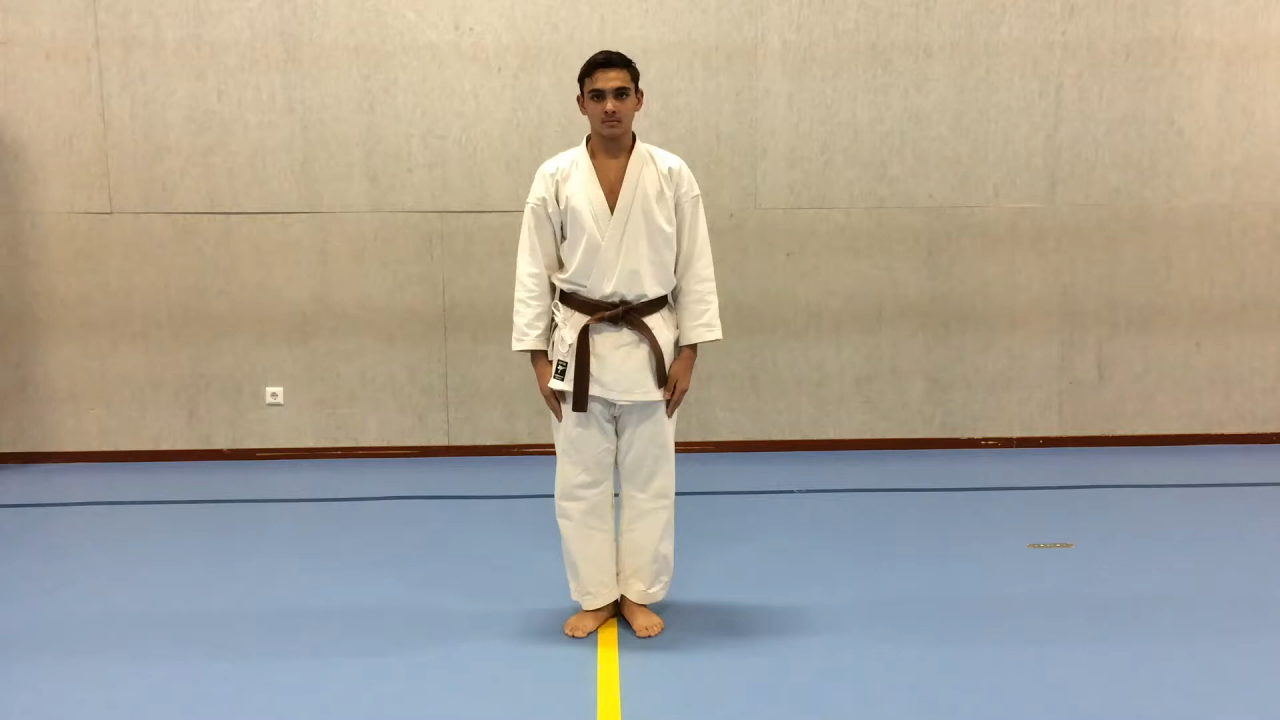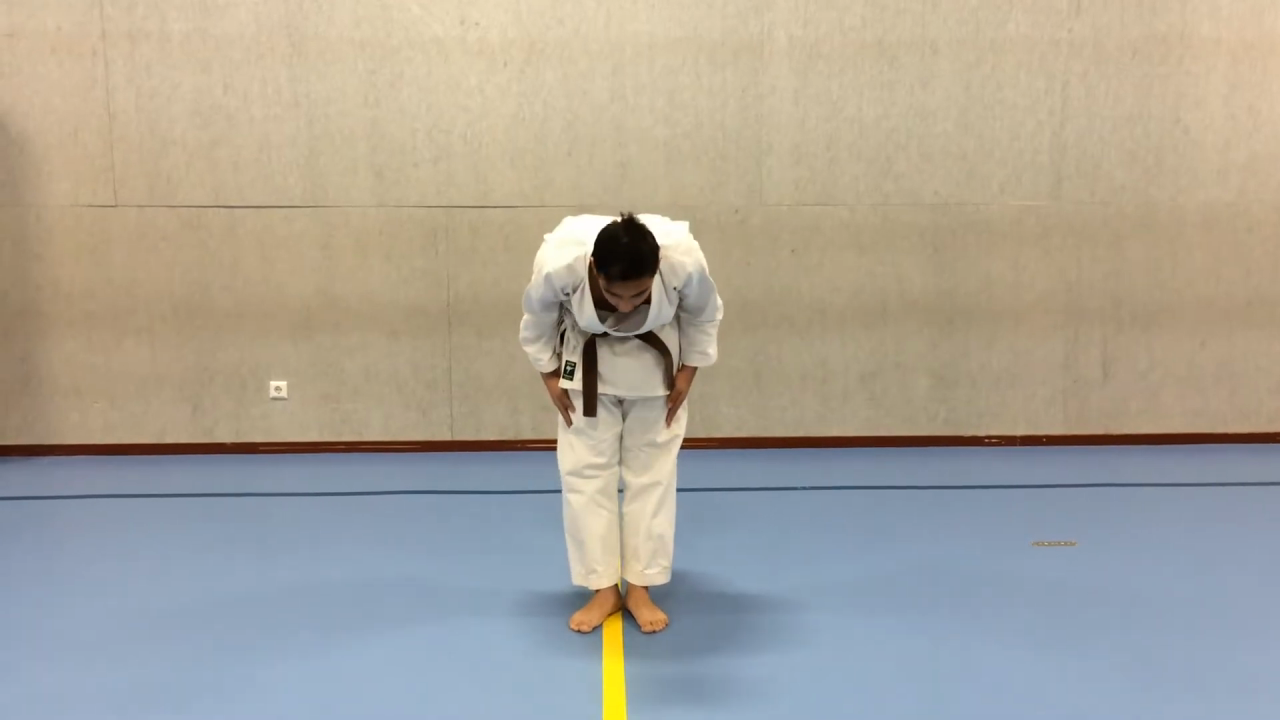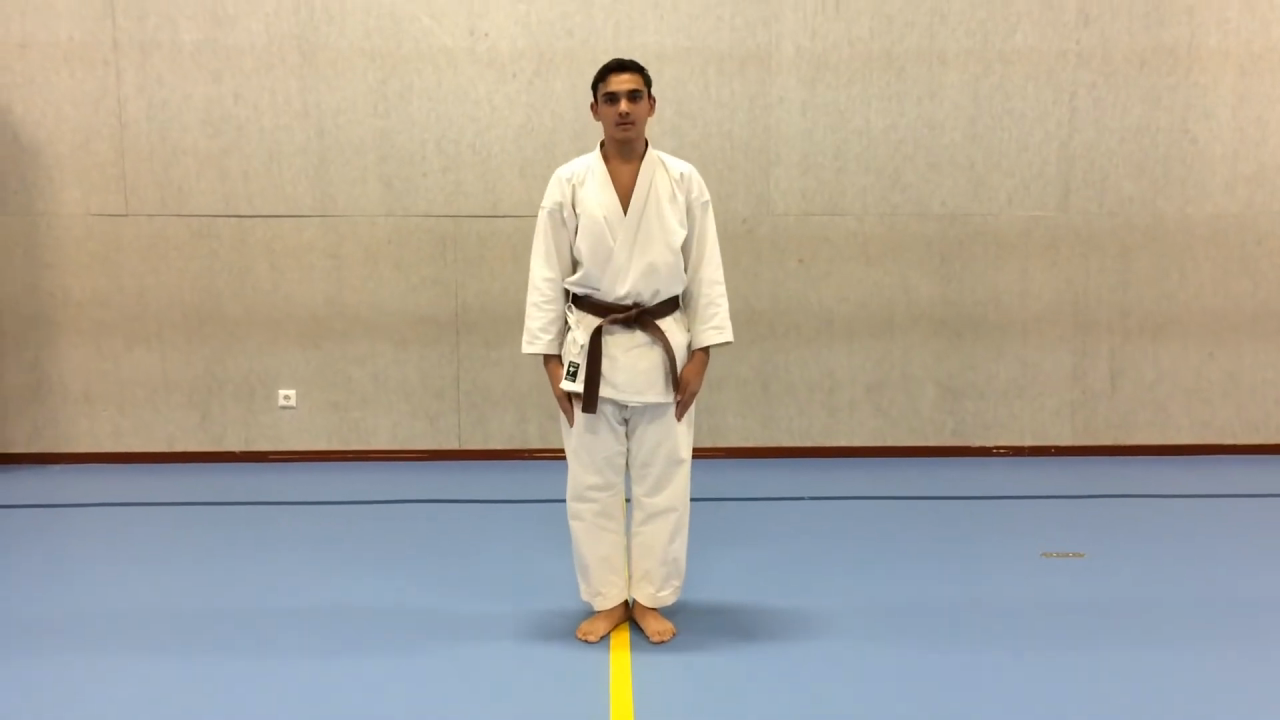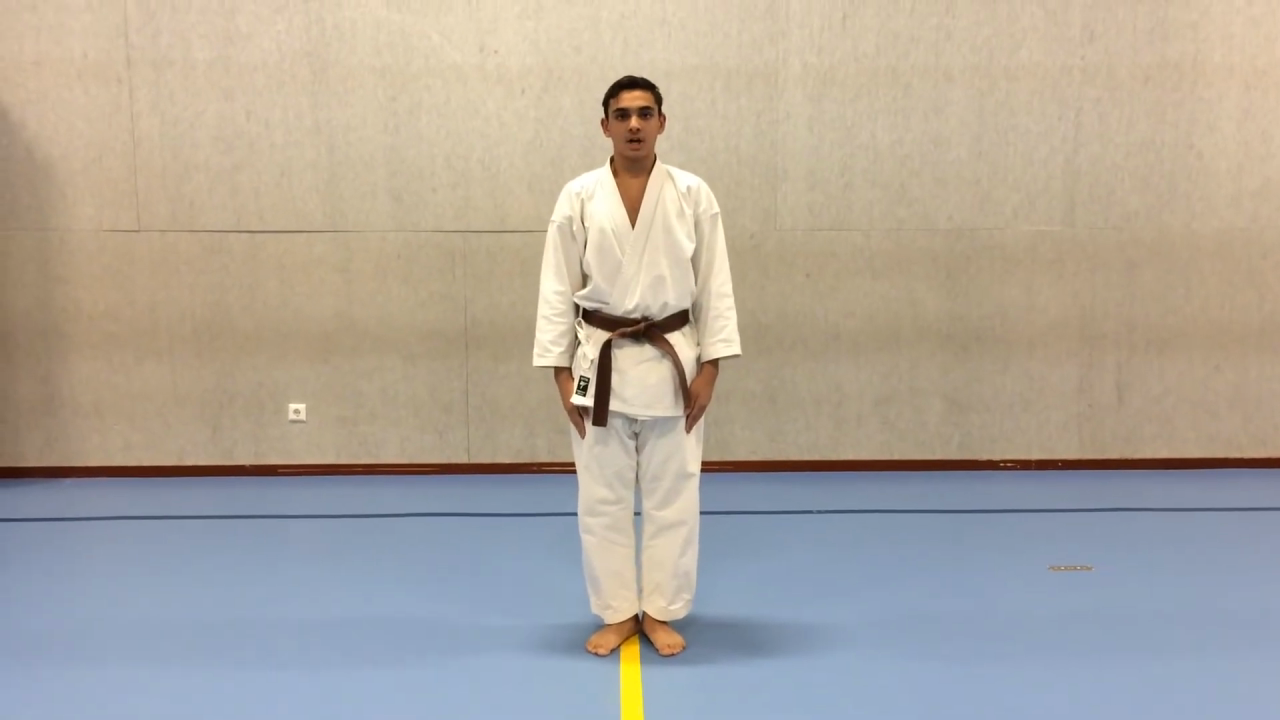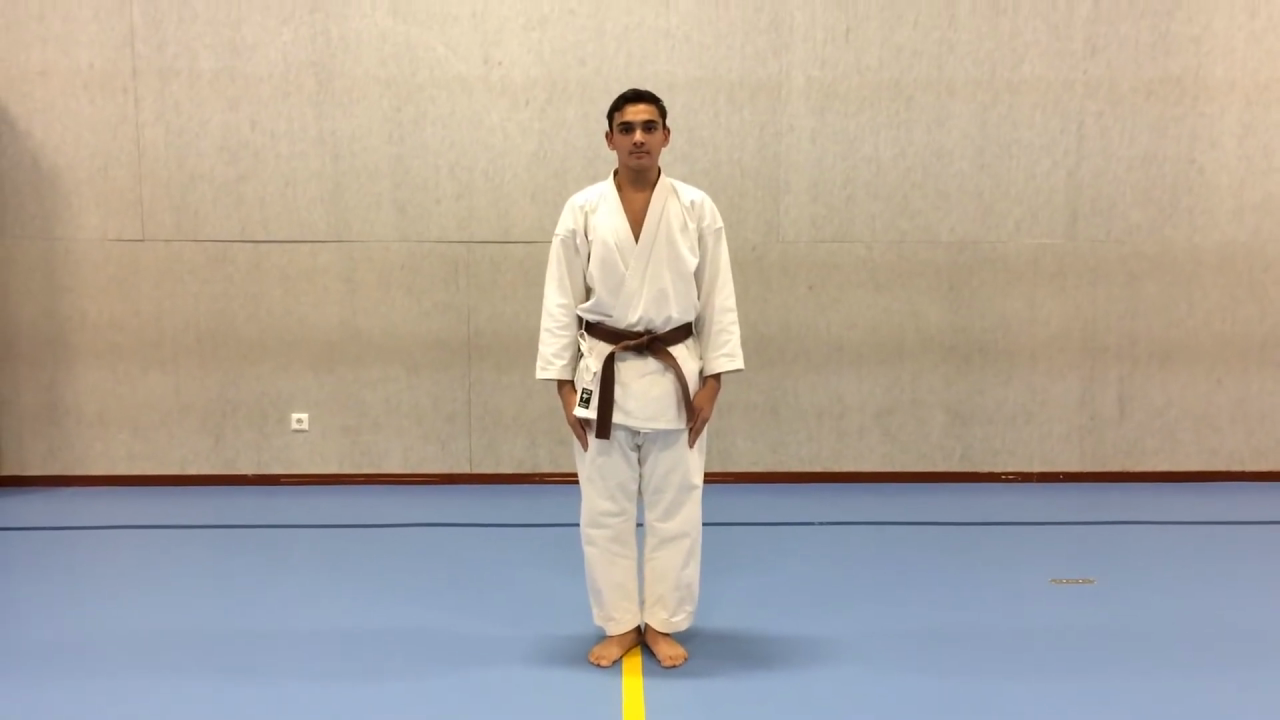
dt=1s
person 1, frame 1
left shoulder: (671, 174)
right shoulder: (555, 177)
left elbow: (694, 270)
right elbow: (534, 272)
left wrist: (688, 353)
right wrist: (539, 358)
left hip: (648, 345)
right hip: (580, 345)
left knee: (649, 480)
right knee: (581, 482)
left ankle: (639, 594)
right ankle: (595, 597)
person 1, frame 2
left shoulder: (684, 260)
right shoulder: (558, 263)
left elbow: (705, 312)
right elbow: (538, 318)
left wrist: (688, 371)
right wrist: (550, 375)
left hip: (654, 351)
right hip: (587, 353)
left knee: (652, 469)
right knee: (586, 469)
left ankle: (640, 587)
right ankle: (603, 588)
person 1, frame 3
left shoulder: (683, 179)
right shoulder: (569, 181)
left elbow: (705, 271)
right elbow: (547, 274)
left wrist: (701, 354)
right wrist: (550, 359)
left hip: (662, 347)
right hip: (590, 347)
left knee: (663, 483)
right knee: (592, 484)
left ankle: (650, 599)
right ankle: (607, 600)
person 1, frame 4
left shoulder: (692, 193)
right shoulder: (579, 196)
left elbow: (714, 284)
right elbow: (558, 287)
left wrist: (709, 366)
right wrist: (562, 371)
left hip: (671, 360)
right hip: (601, 361)
left knee: (672, 496)
right knee: (602, 497)
left ankle: (661, 611)
right ankle: (617, 612)
person 1, frame 5
left shoulder: (696, 208)
right shoulder: (583, 209)
left elbow: (717, 298)
right elbow: (561, 301)
left wrist: (712, 380)
right wrist: (564, 384)
left hip: (674, 373)
right hip: (604, 373)
left knee: (675, 508)
right knee: (605, 509)
left ankle: (662, 623)
right ankle: (619, 623)
